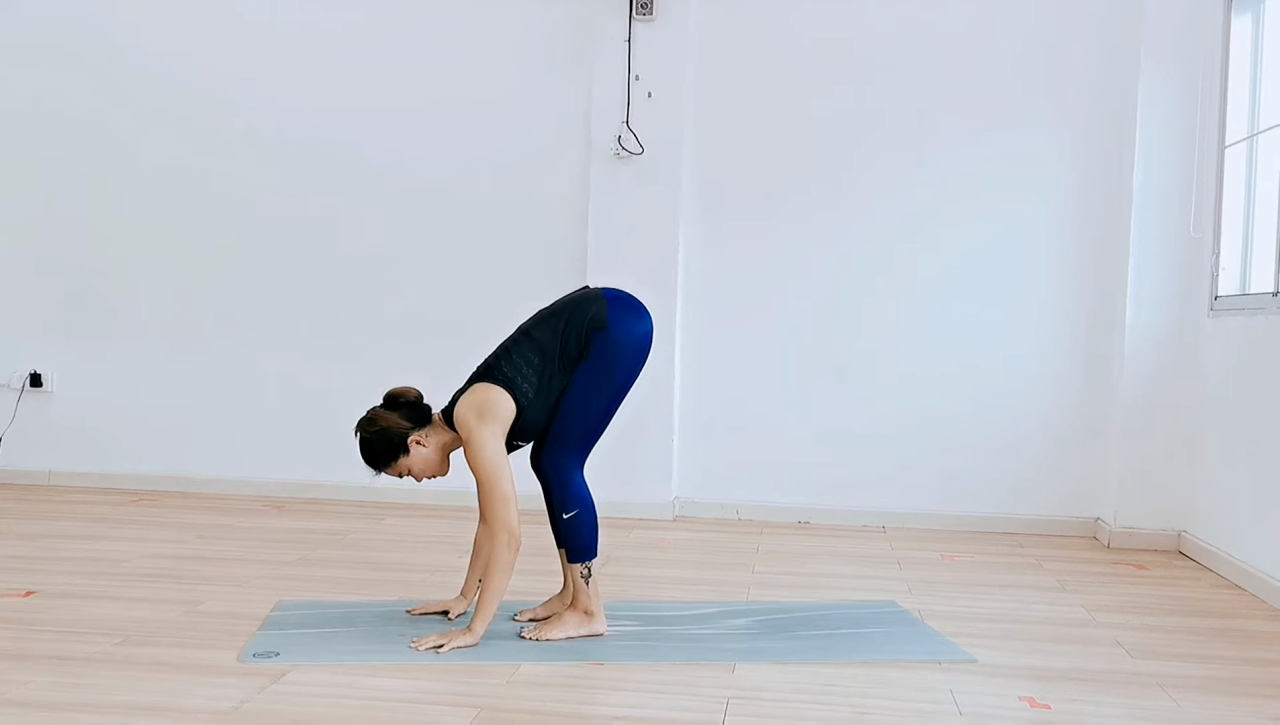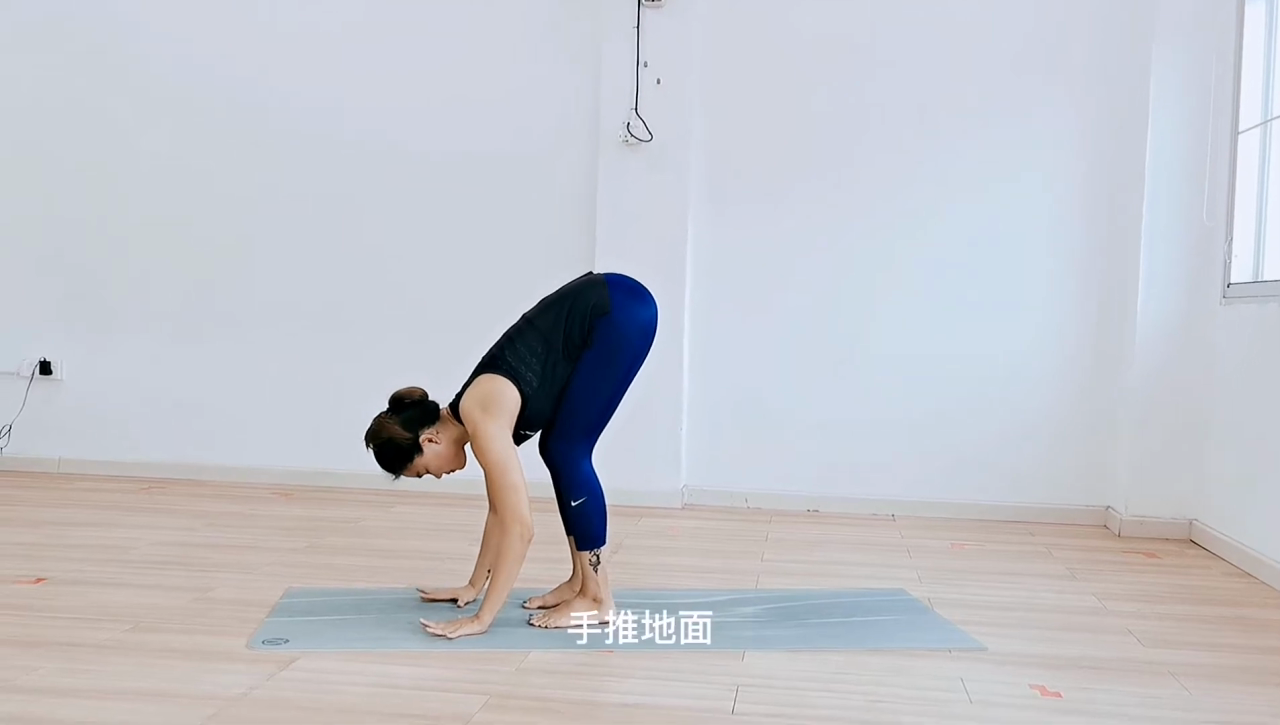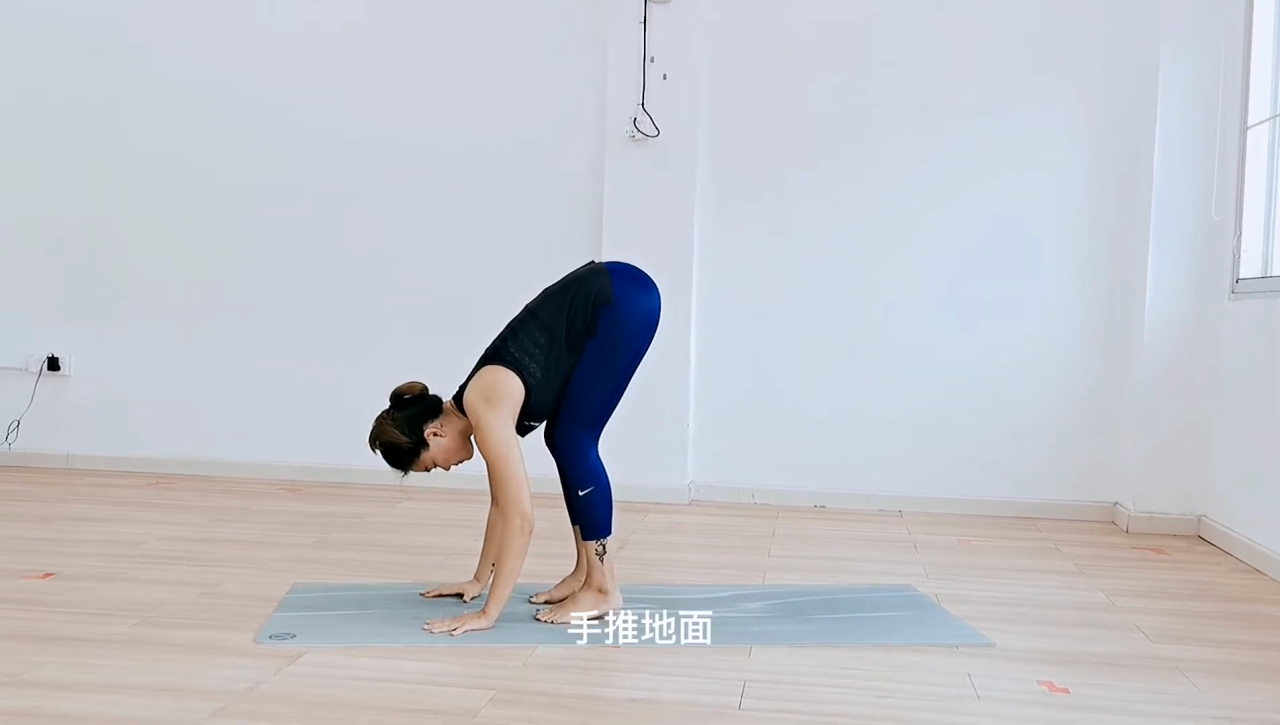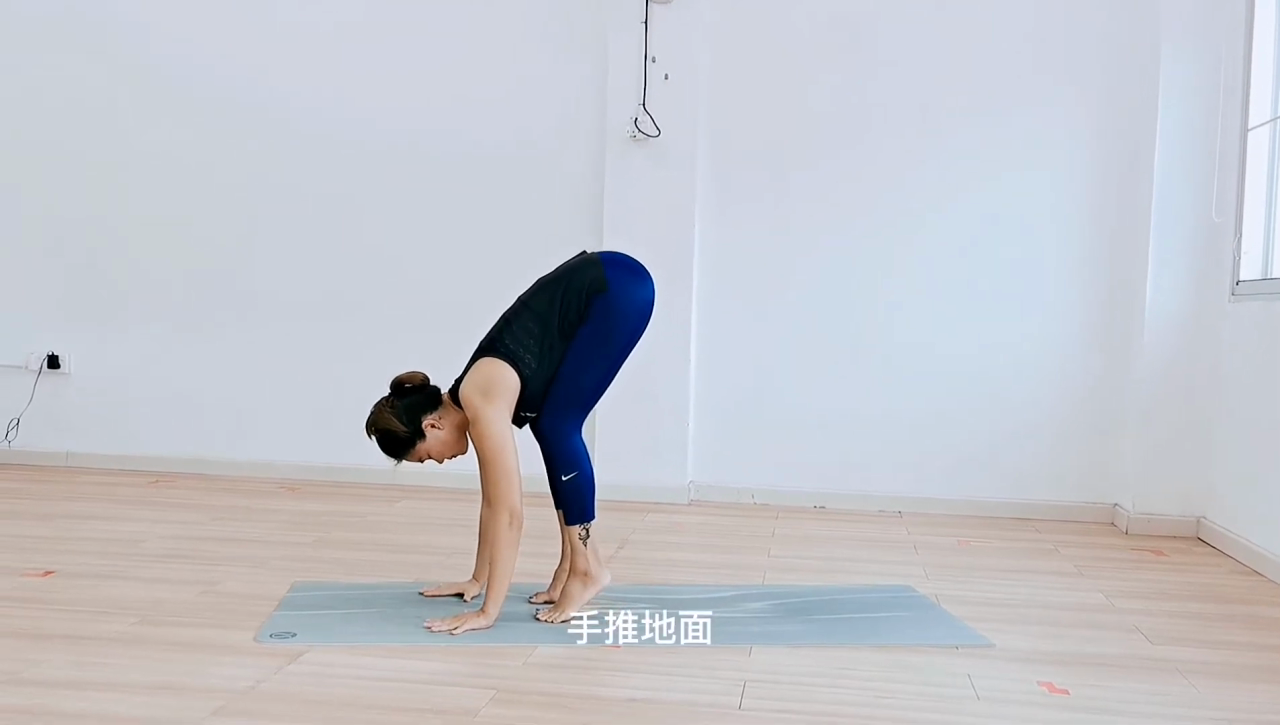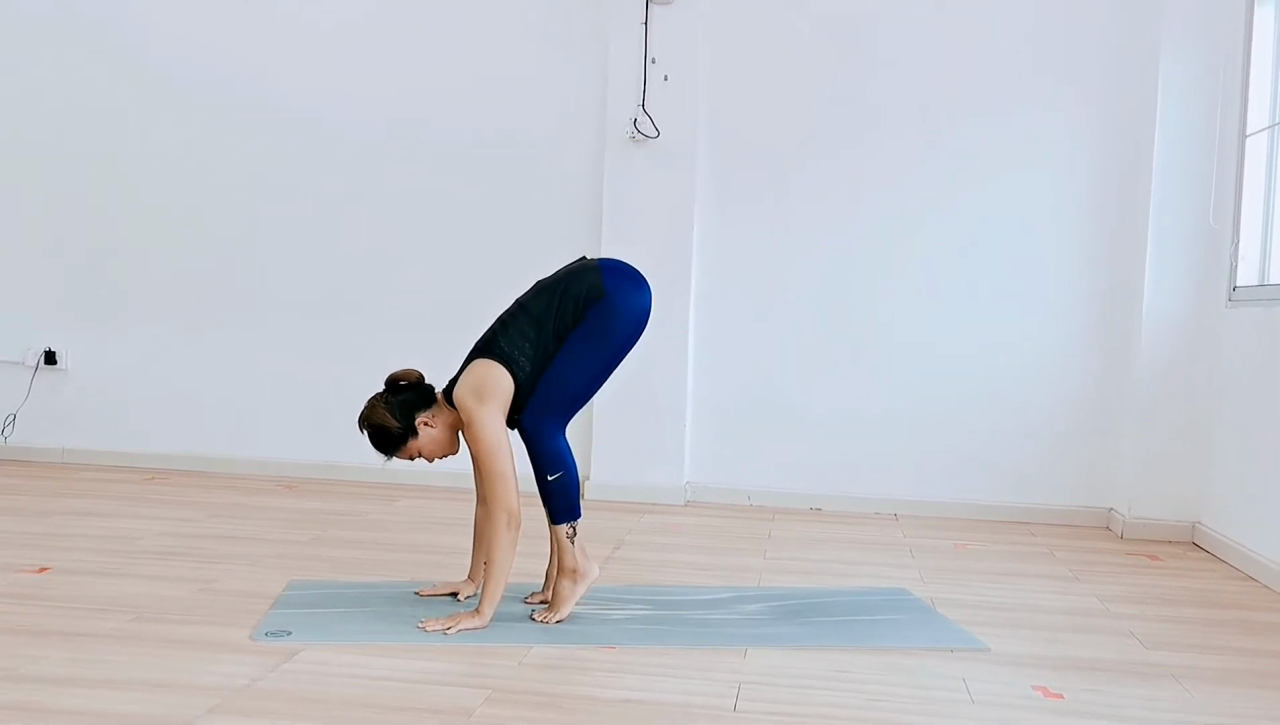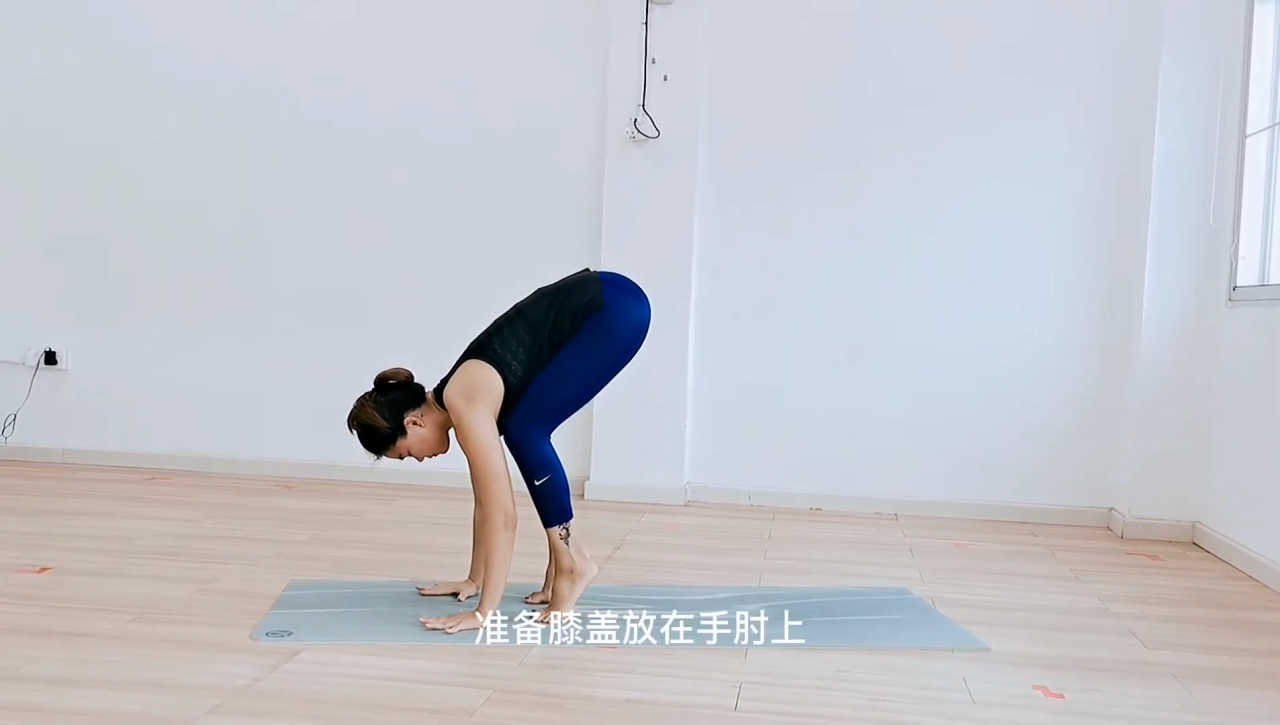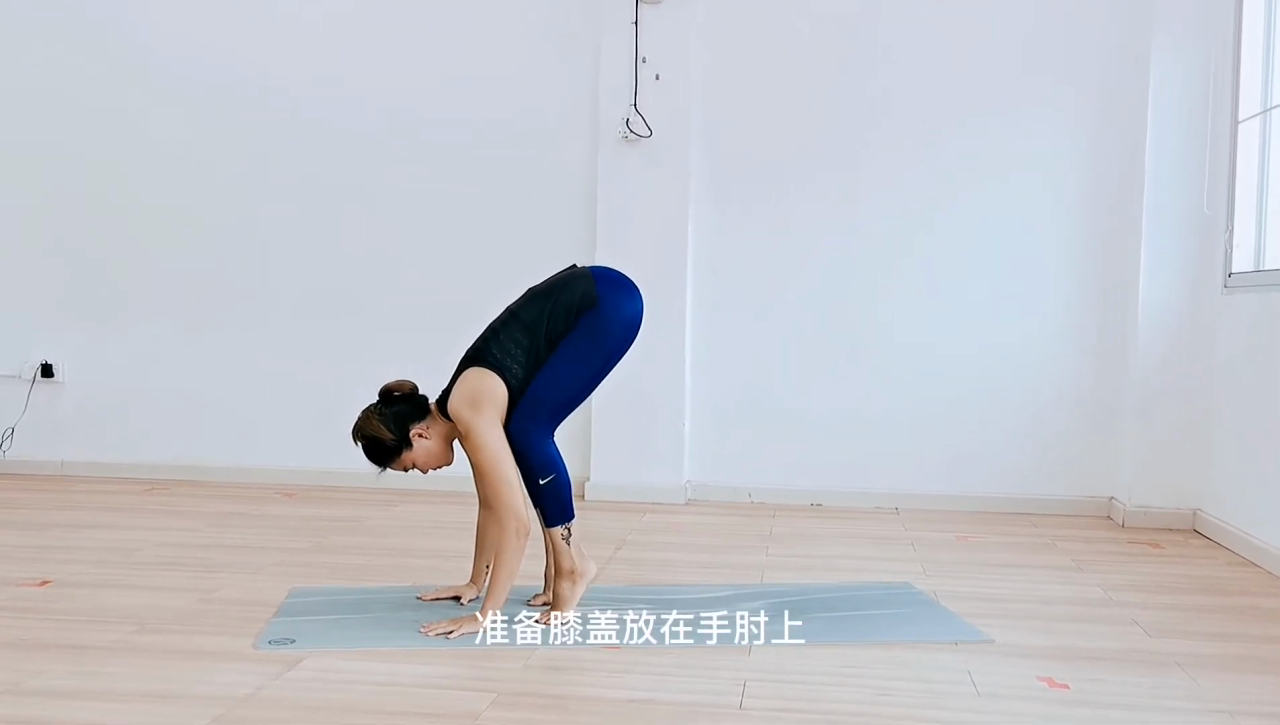
dt=0.7s
person 1, frame 1
left shoulder: (477, 428)
right shoulder: (466, 422)
left elbow: (507, 536)
right elbow: (490, 521)
left wrist: (474, 630)
right wrist: (465, 598)
left hip: (618, 326)
right hip: (594, 328)
left knee: (559, 465)
right knee: (548, 462)
left ankle: (588, 610)
right ankle: (572, 592)
person 1, frame 2
left shoulder: (483, 422)
right shoulder: (476, 414)
left elbow: (519, 527)
right elbow: (502, 510)
left wrist: (481, 618)
right wrist: (473, 586)
left hip: (622, 311)
right hip: (601, 311)
left knee: (567, 452)
right knee: (557, 450)
left ankle: (597, 597)
right ankle: (581, 580)
person 1, frame 3
left shoulder: (485, 412)
right shoulder: (478, 409)
left elbow: (520, 519)
right elbow: (502, 503)
left wrist: (488, 614)
right wrist: (479, 580)
left hip: (625, 300)
right hip: (602, 302)
left knee: (573, 442)
right knee: (562, 439)
left ankle: (602, 585)
right ankle: (586, 571)
person 1, frame 4
left shoulder: (481, 404)
right shoulder: (473, 403)
left elbow: (509, 512)
right elbow: (492, 500)
left wrist: (487, 612)
right wrist: (478, 580)
left hip: (619, 287)
right hip: (597, 290)
left knee: (558, 428)
right knee: (549, 428)
left ankle: (587, 568)
right ankle: (572, 564)
person 1, frame 5
left shoulder: (474, 403)
right shoulder: (465, 405)
left elbow: (506, 512)
right elbow: (487, 499)
left wrist: (482, 612)
right wrist: (474, 579)
left hip: (616, 293)
right hip: (590, 296)
left knee: (540, 426)
right knee: (540, 427)
left ankle: (574, 565)
right ankle: (561, 565)
person 1, frame 6
left shoulder: (465, 406)
right shoulder: (460, 400)
left elbow: (502, 514)
right elbow: (486, 501)
left wrist: (484, 613)
right wrist: (474, 579)
left hip: (617, 308)
right hip: (593, 309)
left knee: (525, 432)
right knee: (525, 433)
left ankle: (573, 565)
right ankle: (562, 565)
person 1, frame 7
left shoulder: (471, 413)
right shoulder: (459, 415)
left elbow: (515, 522)
right elbow: (491, 504)
left wrist: (485, 615)
right wrist: (475, 583)
left hip: (610, 302)
right hip: (578, 304)
left knee: (527, 433)
right knee: (525, 438)
left ankle: (573, 565)
right ankle: (558, 570)
